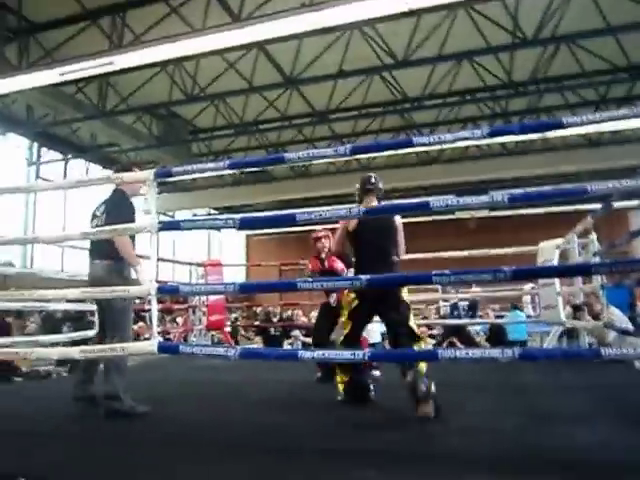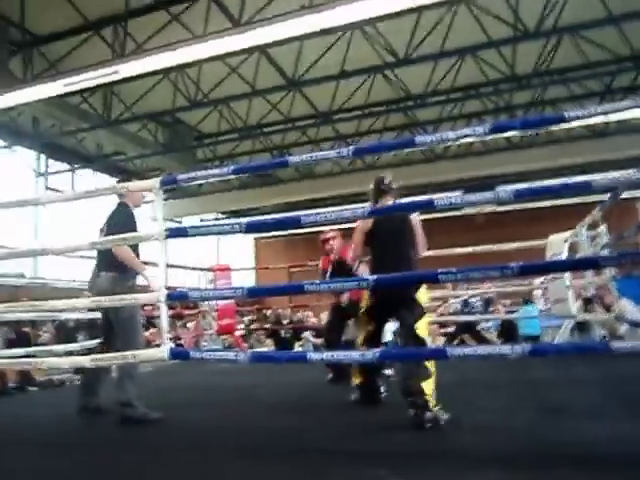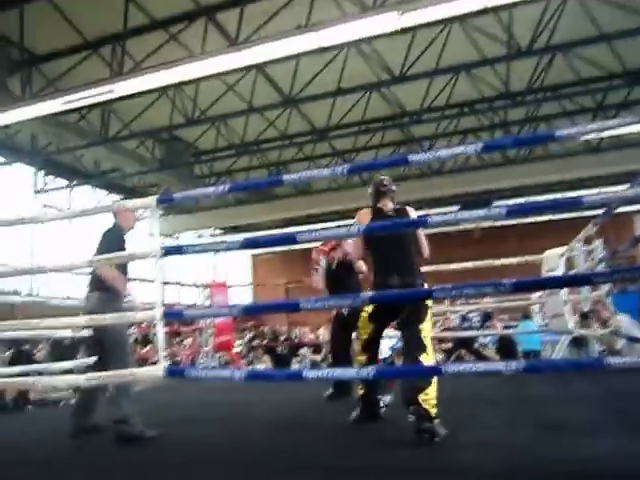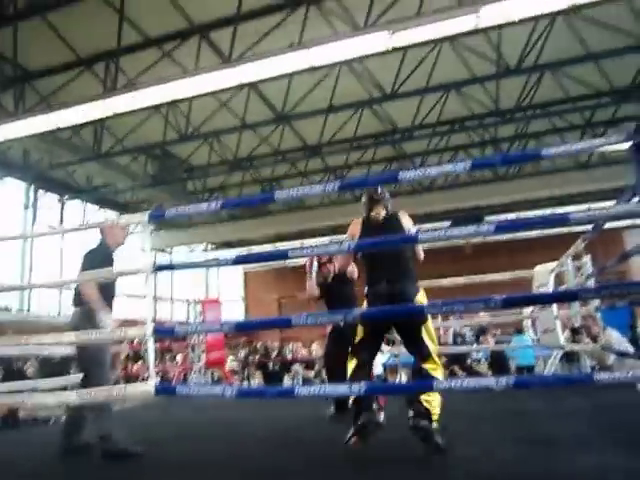
dt=0.1s
person 1, frame 1
right shoulder: (393, 215)
left elbow: (336, 249)
right elbow: (400, 253)
left hip: (364, 284)
left knee: (350, 340)
right knee: (407, 339)
left ankle: (354, 391)
right ankle: (422, 393)
person 1, frame 2
left shoulder: (367, 216)
right shoulder: (410, 213)
left elbow: (356, 255)
right elbow: (421, 251)
left hip: (380, 285)
right hip: (409, 283)
left knee: (370, 341)
right knee: (416, 345)
left ankle: (367, 392)
right ankle: (421, 407)
person 1, frame 3
left shoulder: (365, 215)
right shoulder: (409, 213)
left elbow: (356, 254)
right elbow: (425, 253)
left hip: (383, 287)
right hip: (413, 286)
left knee: (367, 347)
right knee: (419, 351)
left ankle: (368, 407)
right ankle: (424, 416)
person 1, frame 4
left shoulder: (358, 226)
right shoulder: (402, 219)
left elbow: (343, 262)
right elbow: (419, 256)
left hip: (377, 297)
right hip: (407, 292)
left knee: (361, 357)
right knee: (427, 357)
left ankle: (363, 418)
right ankle: (424, 419)
person 2, frame 1
left shoulder: (103, 206)
right shoulder: (123, 203)
right elbow: (121, 238)
right wrist: (139, 268)
left hip: (97, 270)
right hip: (114, 271)
left knee: (105, 333)
right knee: (119, 336)
left ankle: (83, 388)
right ankle: (115, 399)
person 2, frame 2
left shoulder: (115, 217)
right shoulder: (124, 214)
right elbow: (120, 249)
left wrist: (93, 284)
right wrist: (145, 273)
left hip: (106, 282)
right hip: (119, 281)
left knee: (109, 344)
right knee: (130, 345)
left ankle: (88, 399)
right ankle: (129, 406)
person 2, frame 3
left shoulder: (110, 236)
right shoulder: (114, 235)
right elbow: (103, 268)
right wrist: (126, 290)
left hip: (98, 302)
right hip: (107, 302)
left knee: (102, 364)
right knee: (122, 363)
left ankle: (82, 421)
right ankle: (125, 424)
person 2, frame 4
left shoulder: (103, 256)
right shoulder: (99, 253)
right elbow: (85, 283)
right wrist: (104, 313)
left hip: (89, 321)
right hip: (90, 321)
left knee: (90, 380)
right knee: (101, 379)
left ankle: (72, 438)
right ankle: (107, 440)
person 3, frame 1
left shoulder: (341, 257)
right shoulder: (316, 261)
left wrist: (343, 271)
right wrist: (313, 274)
left hip: (346, 300)
right hip: (330, 302)
right knee: (318, 335)
right ankle: (328, 370)
person 3, frame 2
left shoulder: (349, 255)
right shoulder: (326, 262)
left wrist: (352, 262)
right wrist: (325, 272)
left hip: (357, 299)
right hip: (341, 302)
right knee: (330, 335)
right ankle: (339, 371)
person 3, frame 3
left shoulder: (347, 264)
right shoulder: (325, 272)
left elbow: (363, 270)
right elbow: (318, 286)
left wrist: (347, 250)
right wrist: (319, 264)
left hip: (358, 309)
right hip: (342, 313)
right knee: (337, 350)
right ankle: (340, 387)
person 3, frame 4
left shoulder: (345, 276)
right shoulder: (322, 285)
left elbow: (354, 274)
right elbow: (311, 293)
right wrist: (312, 269)
left hip: (354, 324)
right hip: (338, 327)
right knee: (332, 363)
left ankle: (375, 403)
right ankle: (340, 405)
